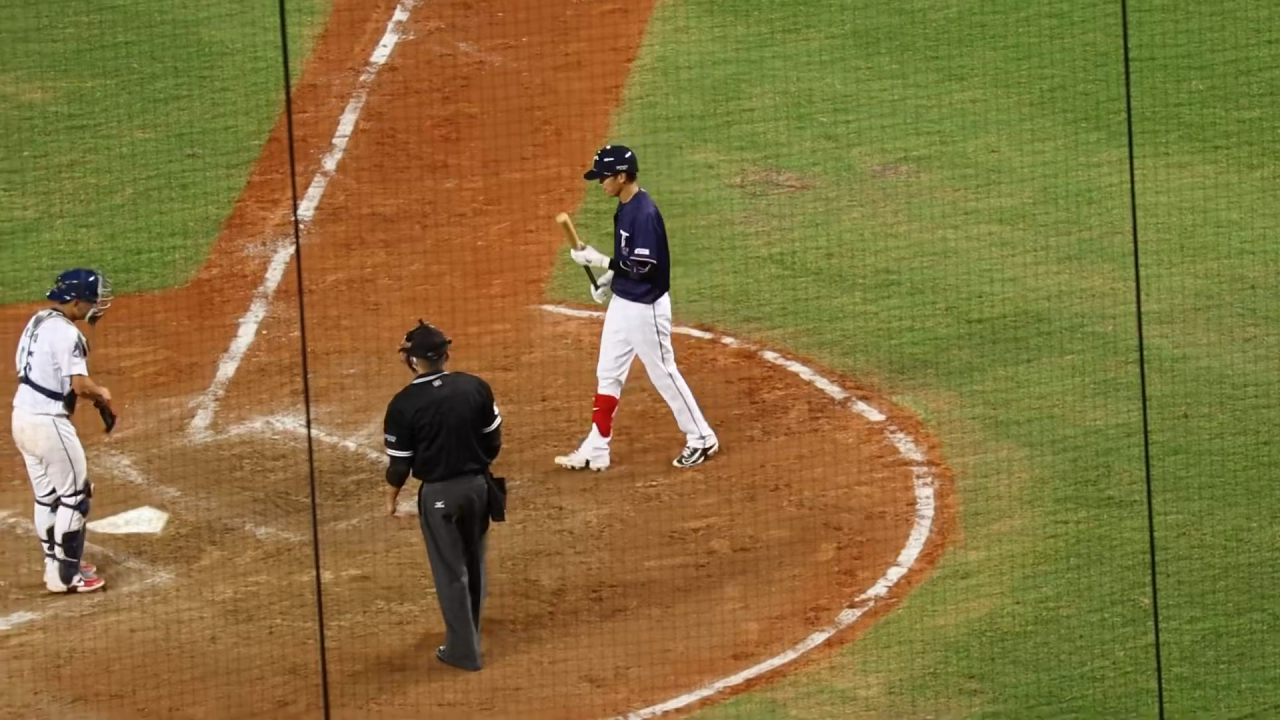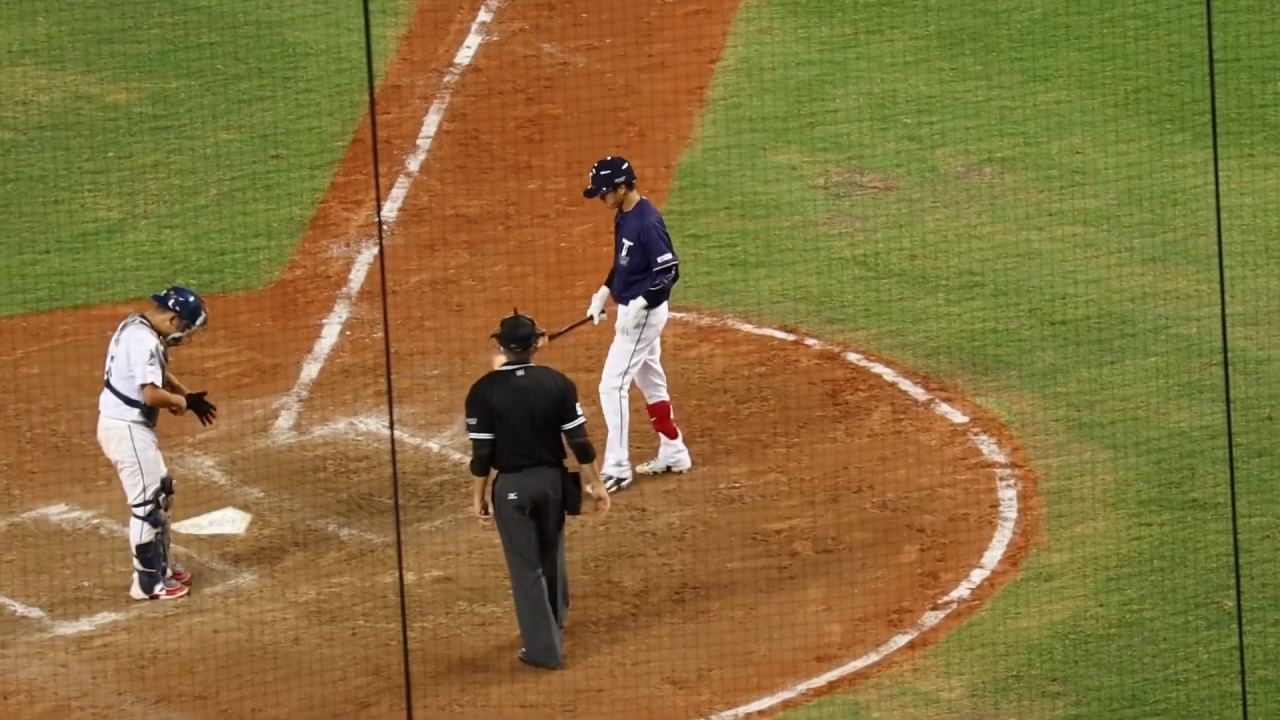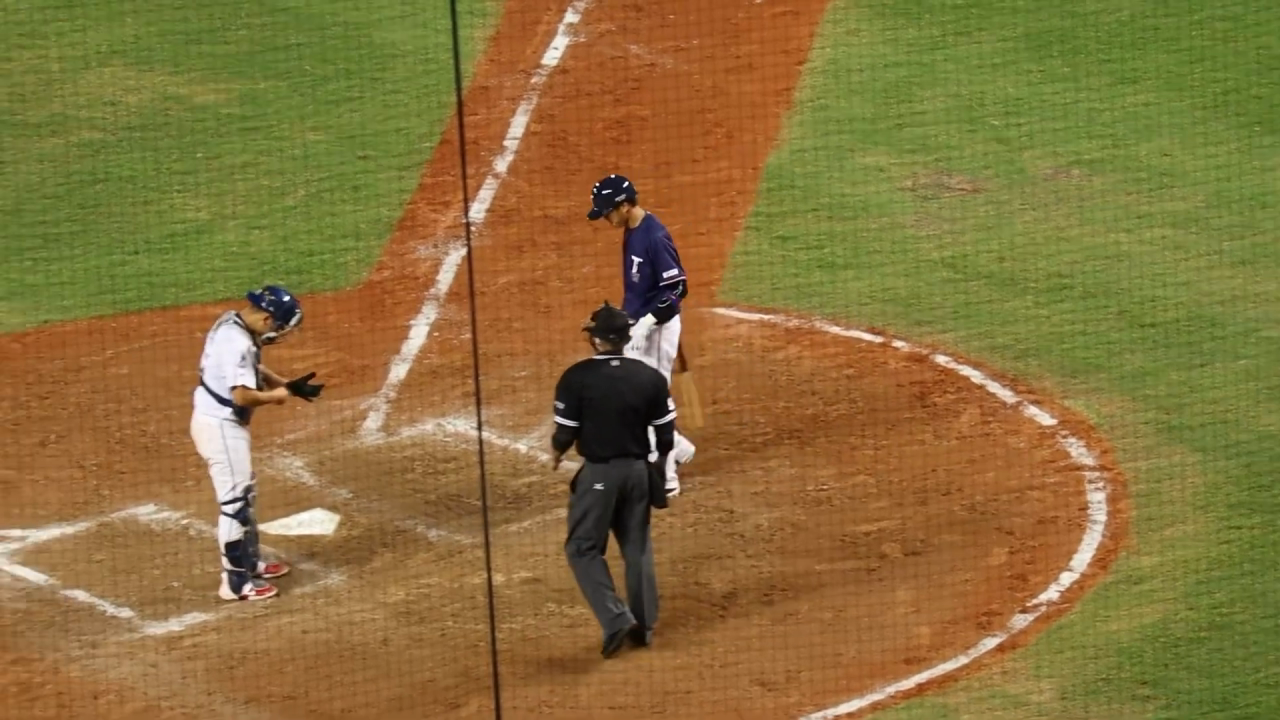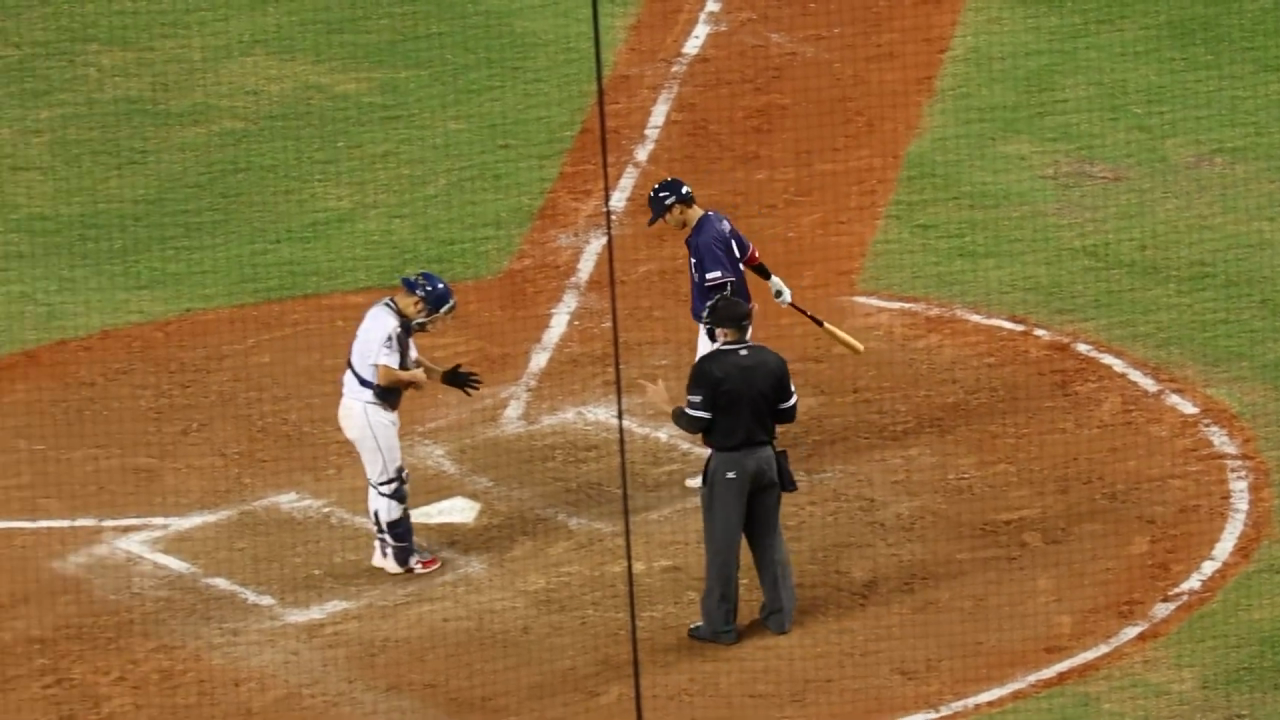
dt=0.4s
person 1, frame 1
left shoulder: (404, 404)
right shoulder: (476, 387)
left elbow: (400, 464)
right elbow: (493, 442)
left wrist: (391, 498)
left hip: (439, 494)
right hip: (478, 485)
left knee: (450, 572)
right knee: (474, 560)
left ankle: (464, 650)
right ankle: (468, 626)
person 1, frame 2
left shoulder: (485, 390)
right shoulder: (558, 383)
left elbow: (482, 451)
right elbow: (579, 439)
left wrist: (479, 495)
right wrist: (595, 483)
left hip: (512, 485)
right hip: (552, 479)
left knee: (525, 567)
right knee: (551, 556)
left ankle: (543, 647)
right ankle: (552, 627)
person 1, frame 3
left shoulder: (577, 377)
right shoulder: (650, 376)
left elbow: (565, 434)
right elbow: (666, 434)
left wrist: (556, 455)
right wrist: (648, 456)
left hip: (598, 475)
right hip: (638, 471)
left knee: (582, 549)
right knee: (638, 550)
left ankle: (617, 620)
right ankle: (641, 626)
person 1, frame 4
left shoulder: (708, 367)
right shoulder: (773, 362)
left elbow: (693, 423)
right elbow: (788, 413)
left wrist: (664, 401)
left hip: (728, 465)
right hip: (765, 458)
left knee: (722, 545)
right knee: (769, 539)
left ankle: (720, 625)
right ankle: (780, 614)
person 2, frame 1
left shoulder: (645, 213)
right shoulder: (625, 206)
left elbow: (643, 267)
left wrist: (599, 261)
right wrist: (609, 279)
left hip: (645, 308)
right hip: (622, 303)
left knee: (663, 375)
right knee: (607, 376)
left ankle: (701, 438)
right ankle: (596, 450)
person 2, frame 2
left shoulder: (648, 221)
right shoulder: (623, 216)
left elbow: (669, 272)
left wrist: (638, 304)
right wrist: (604, 292)
left hip: (642, 315)
right hip: (632, 311)
left knee: (612, 387)
right knee: (650, 383)
left ankle: (616, 468)
right ankle: (674, 452)
person 2, frame 3
left shoulder: (654, 236)
right shoulder: (632, 231)
left elbow: (675, 287)
left wrist: (647, 323)
left hip: (656, 329)
right hip: (638, 326)
left ankle: (666, 479)
right ankle: (675, 449)
person 2, frame 4
left shoulder: (705, 236)
right shoulder: (715, 221)
left elbow: (721, 290)
right elbow: (748, 253)
left wrist: (714, 338)
right wrist: (773, 281)
person 3, frame 1
left shoulder: (39, 320)
right shoulder: (66, 333)
right elbow: (79, 385)
left wrist: (97, 393)
right wrist: (102, 394)
left hip: (24, 417)
right hip: (48, 422)
left knee: (47, 495)
right knee: (74, 493)
left ankle: (56, 562)
right ankle: (66, 574)
person 3, frame 2
left shoulder: (135, 325)
right shoulder: (145, 340)
left elbow: (157, 373)
right elbow: (152, 394)
left wrist: (187, 396)
right wrist: (178, 401)
left hip: (127, 424)
right hip: (127, 428)
left knee: (161, 490)
right knee: (147, 503)
left ankle: (159, 564)
right ankle: (147, 581)
person 3, frame 3
left shoulder: (232, 325)
right shoulder: (237, 341)
left elbow: (255, 371)
right elbow: (244, 396)
left wrist: (288, 385)
right wrist: (275, 396)
left hip: (224, 422)
right hip: (220, 426)
left knee: (241, 494)
right knee: (236, 501)
left ankle: (248, 562)
right ankle: (236, 581)
person 3, frame 4
left shoulder: (394, 318)
right shoulder: (386, 323)
left elbow: (411, 361)
right elbow: (386, 376)
left wrist: (444, 377)
right wrist: (416, 378)
left hip: (375, 409)
right hip: (367, 411)
left knee: (381, 478)
right knee: (392, 480)
left ankle: (387, 547)
right ankle: (402, 554)
